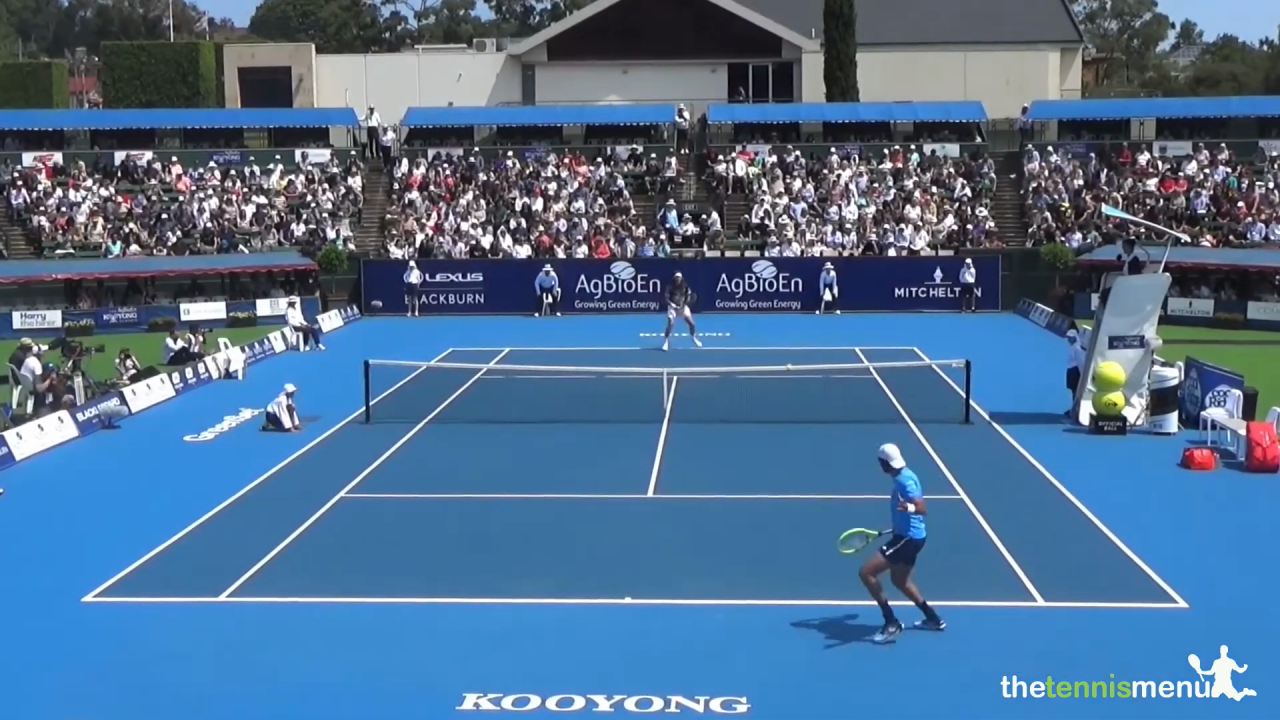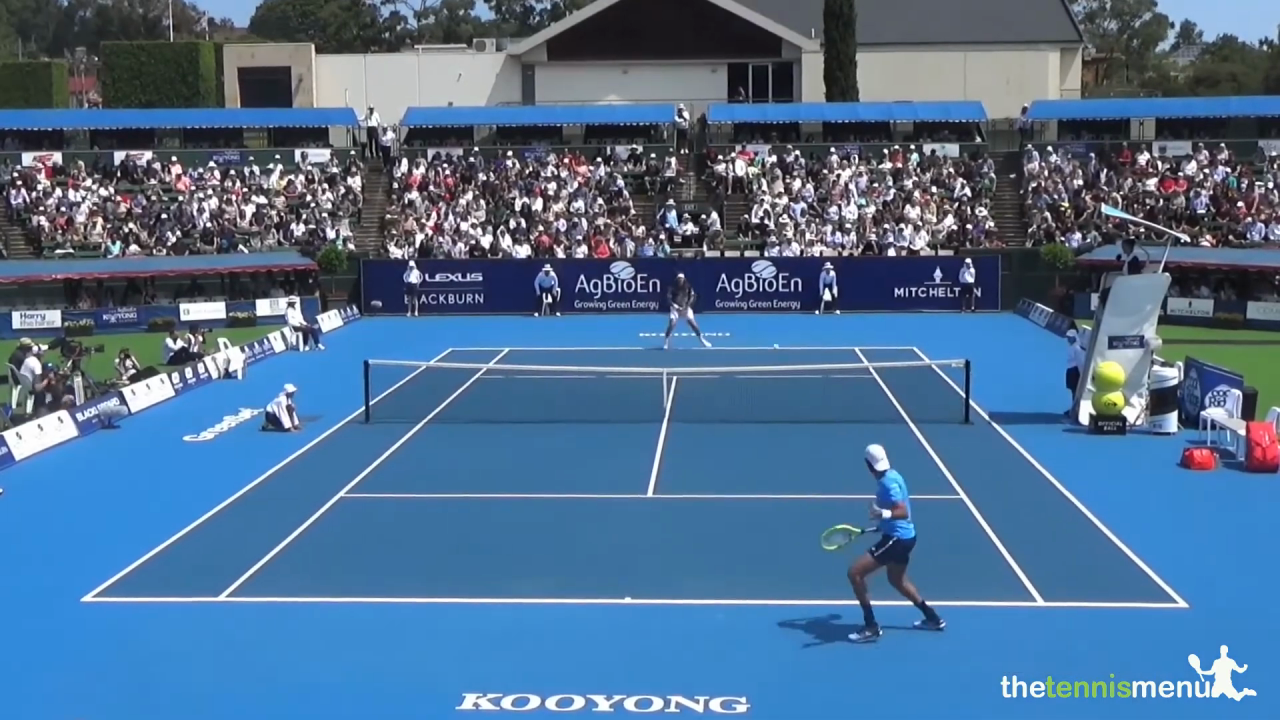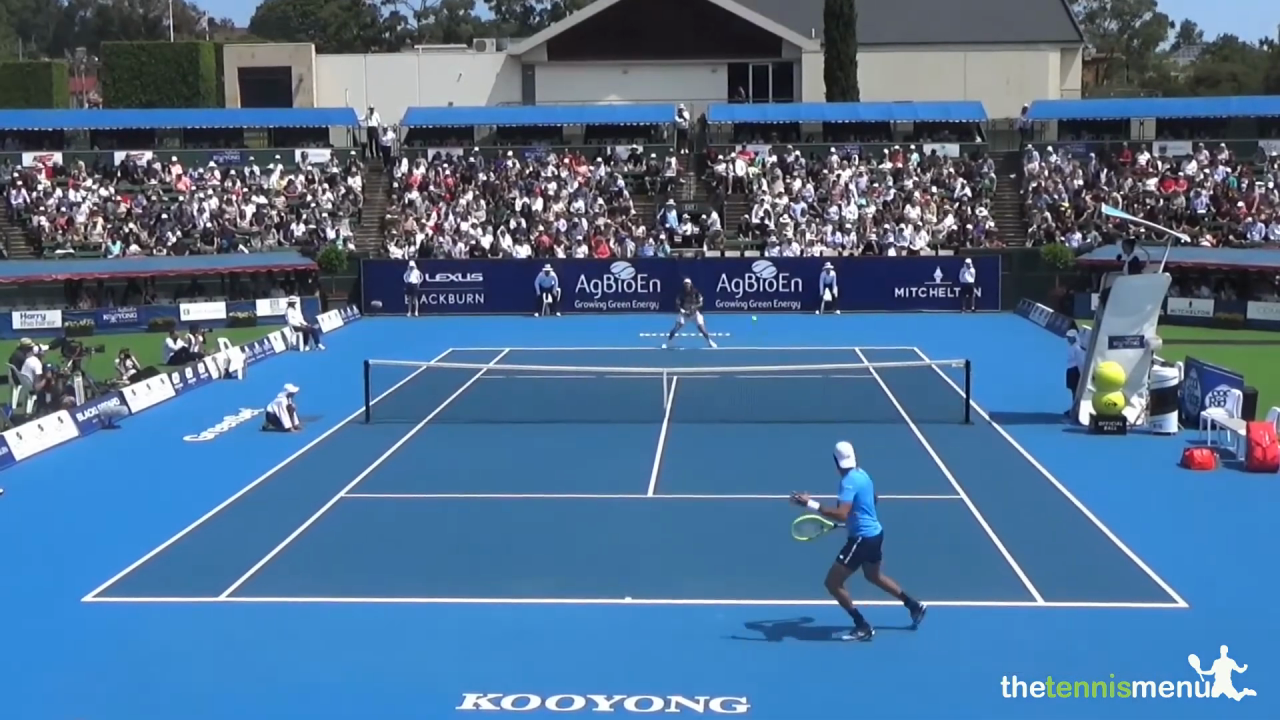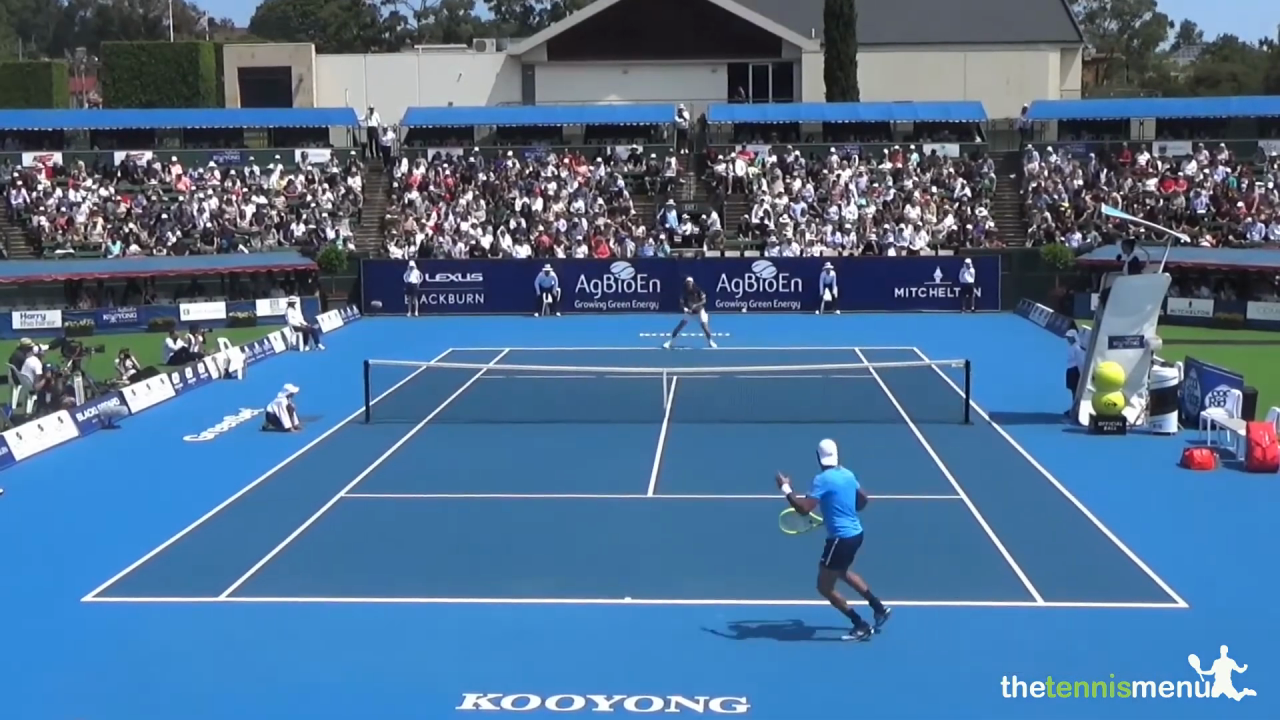
dt=0.1s
person 1, frame 1
left shoulder: (905, 480)
right shoulder: (902, 477)
left elbow: (921, 509)
left wrist: (908, 508)
left hip: (909, 538)
right hip: (909, 536)
left knee: (866, 573)
right knee: (900, 580)
left ankle: (891, 622)
right ankle: (933, 619)
person 1, frame 2
left shoulder: (888, 482)
right shoulder: (891, 477)
left elbow: (903, 512)
left wrist: (885, 514)
right wrist: (885, 523)
left hip: (896, 539)
right hip: (905, 536)
left knee: (855, 573)
right knee: (896, 580)
left ankle: (871, 626)
right ankle: (933, 618)
person 1, frame 3
left shoulder: (849, 481)
right shoulder: (860, 474)
left elbow: (841, 515)
right elbow: (873, 499)
left wrist: (811, 504)
left hip: (863, 538)
right hip: (873, 533)
left knee: (833, 583)
right knee: (874, 576)
left ankle: (862, 627)
right ankle: (915, 607)
person 1, frame 4
left shoulder: (822, 479)
right shoulder: (848, 475)
left elbow: (804, 509)
right elbow: (863, 499)
left wrist: (785, 488)
left hip: (841, 538)
right hip: (855, 534)
left knee: (825, 587)
right knee: (843, 572)
left ankle: (862, 627)
right ankle: (878, 606)
